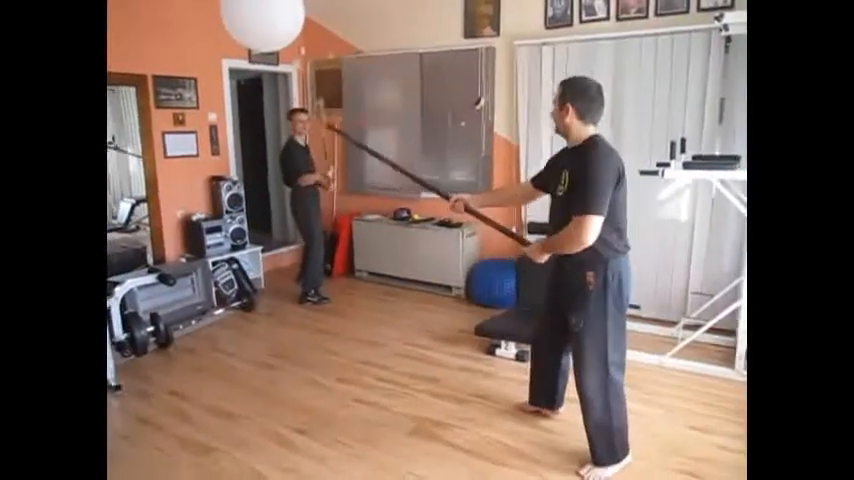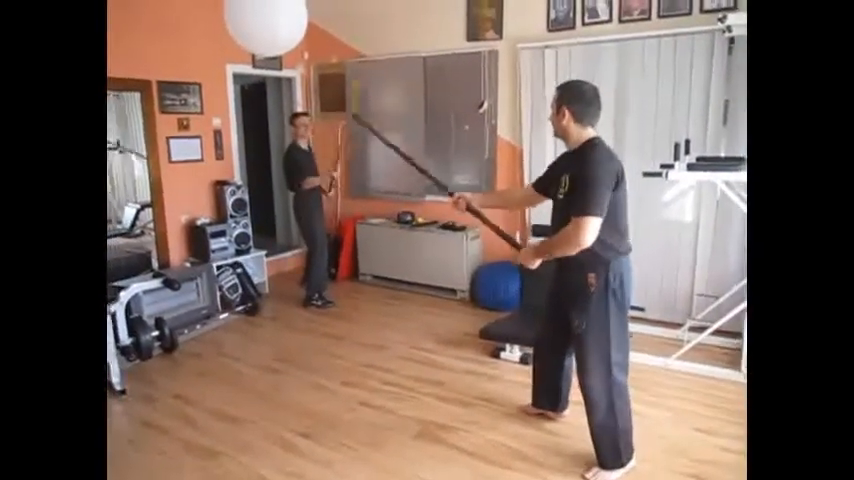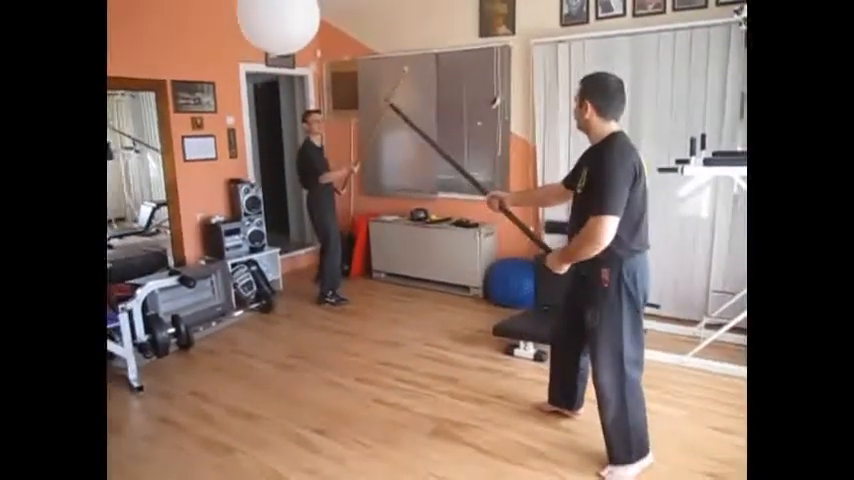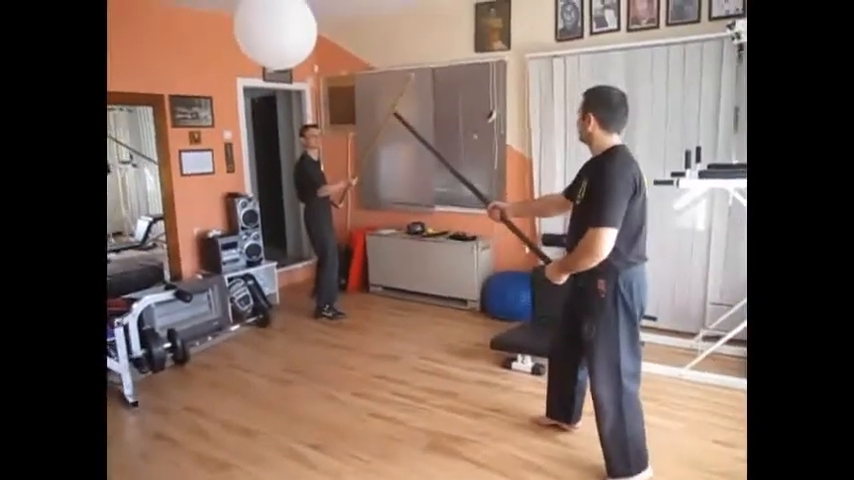
dt=0.5s
person 1, frame 1
left shoulder: (599, 160)
right shoulder: (568, 157)
left elbow: (584, 234)
right elbow: (525, 190)
left wrist: (543, 248)
right wrist: (473, 200)
left hip: (599, 275)
right hip: (572, 270)
left knee: (596, 365)
right knee: (549, 338)
right ankle: (546, 400)
person 1, frame 2
left shoulder: (598, 161)
right shoulder: (569, 160)
left elbow: (582, 235)
right elbow: (528, 194)
left wrist: (536, 252)
right wrist: (476, 200)
left hip: (601, 276)
right hip: (573, 272)
left knee: (599, 368)
right knee: (551, 340)
right ankle: (550, 403)
person 1, frame 3
left shoulder: (616, 157)
right shoulder: (597, 153)
left elbow: (600, 234)
right elbow: (561, 191)
left wrist: (562, 258)
right wrist: (510, 198)
left hip: (616, 272)
right hip: (594, 269)
left knee: (613, 363)
right knee: (567, 336)
right ankle: (566, 400)
person 1, frame 4
left shoulder: (616, 170)
right shoulder: (597, 165)
left elbow: (598, 247)
right elbow: (561, 201)
left wrist: (560, 268)
right wrist: (511, 208)
left hip: (613, 284)
right hip: (591, 281)
left knee: (611, 376)
right knee: (565, 348)
right ankle: (563, 414)
person 2, frame 1
left shoulder: (303, 146)
right shoulder: (291, 149)
right elbow: (301, 179)
left wrist: (323, 182)
right wrist: (321, 176)
left hip: (310, 198)
right hip: (302, 200)
left knee: (312, 242)
right knee: (316, 244)
left ankle: (305, 276)
right ankle: (309, 291)
person 2, frame 2
left shoulder: (308, 150)
right shoulder: (293, 153)
right elbow: (303, 183)
left wrist: (325, 186)
right wrist: (327, 176)
left hip: (314, 202)
right hip: (305, 204)
left knee: (316, 246)
right knee: (319, 248)
left ankle: (309, 281)
right ankle: (313, 295)
person 2, frame 3
left shoulder: (318, 147)
right shoulder: (307, 151)
right elbow: (321, 177)
left wrist: (334, 187)
right wrist: (346, 171)
left hip: (325, 199)
right hip: (318, 201)
left knee: (328, 243)
right knee: (333, 245)
left ankle: (323, 278)
right ankle: (327, 292)
person 2, frame 4
left shoulder: (315, 162)
right shoulder: (304, 164)
right elbow: (320, 190)
left wrist: (331, 200)
right wrist: (345, 184)
left hip: (322, 213)
right hip: (315, 215)
left knee: (325, 257)
right knee: (330, 258)
left ankle: (319, 292)
right ankle: (324, 306)
